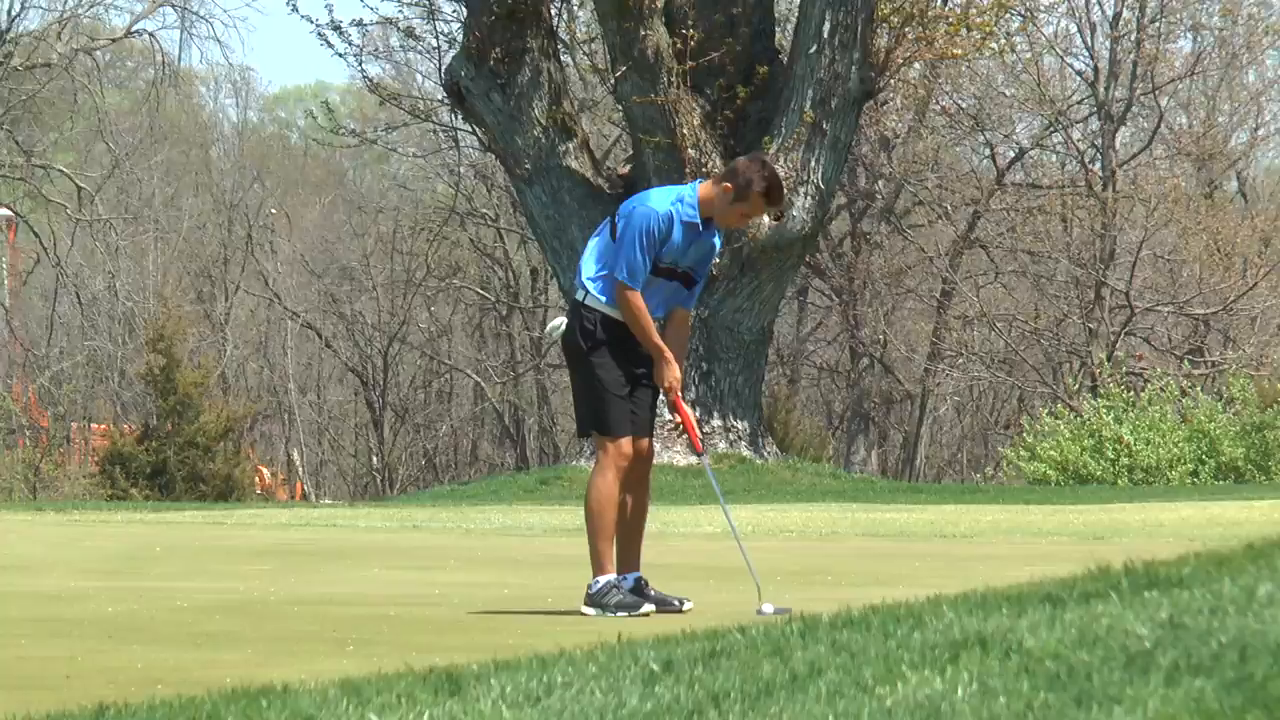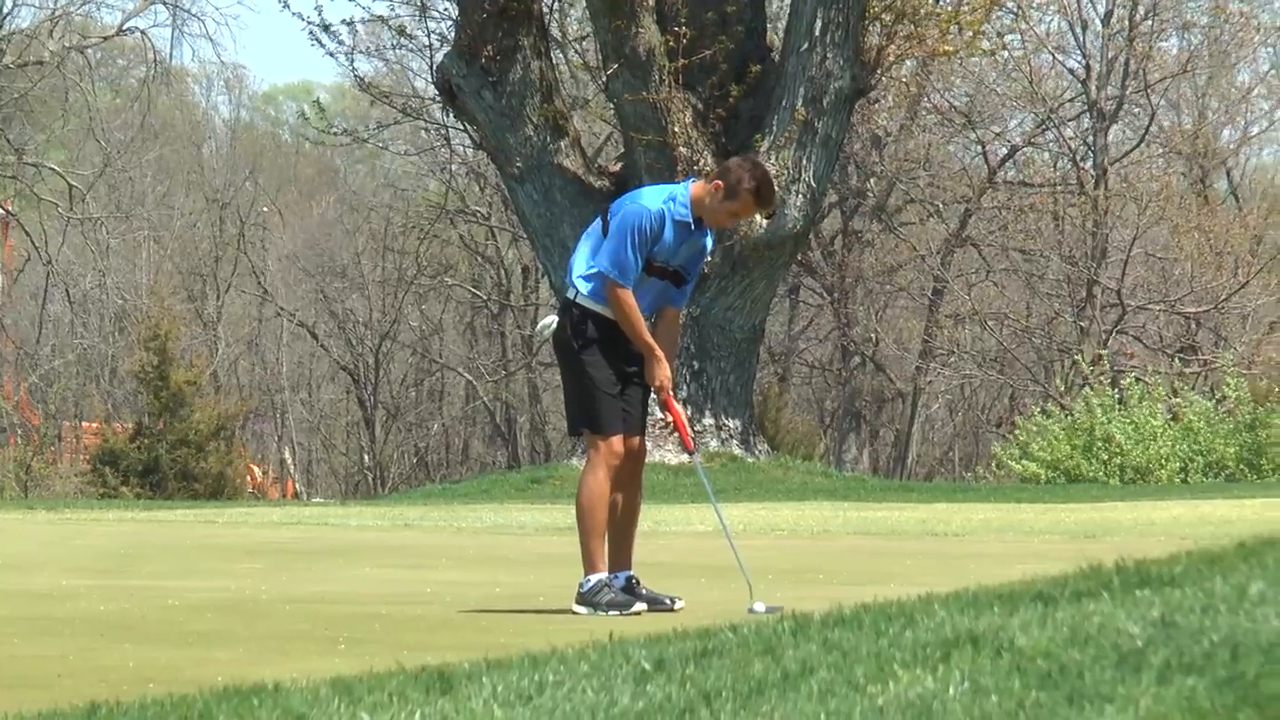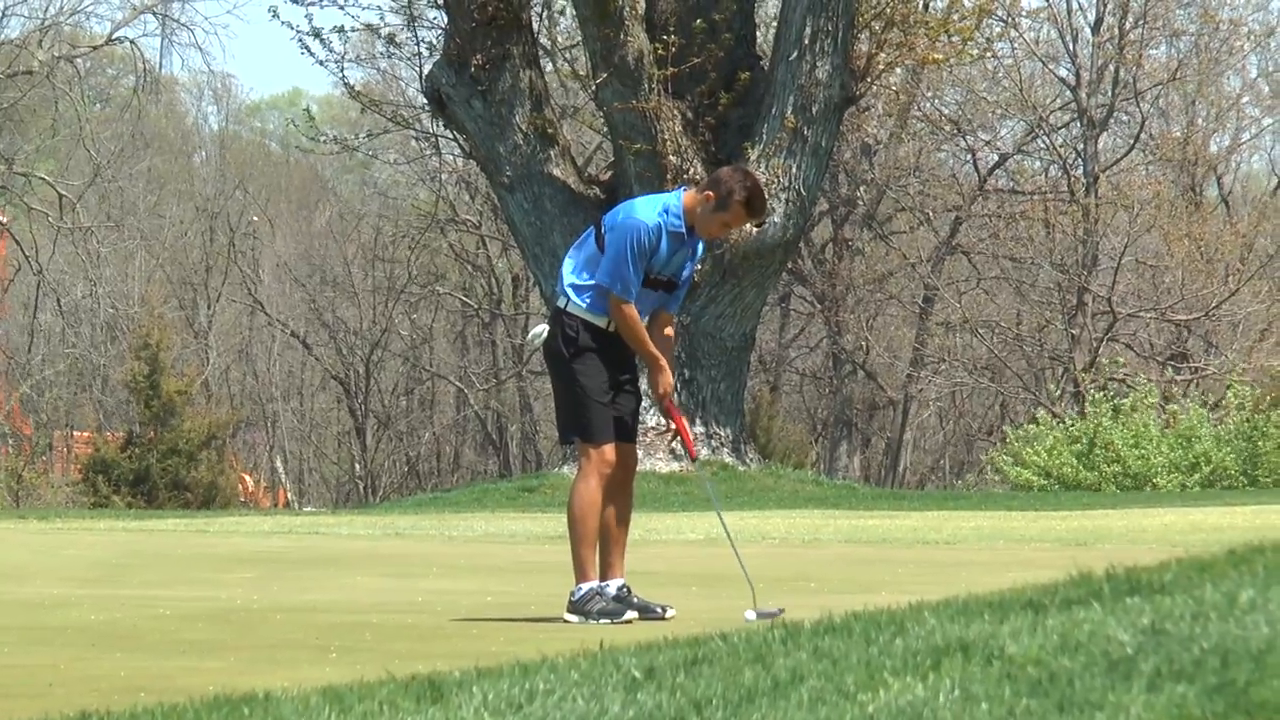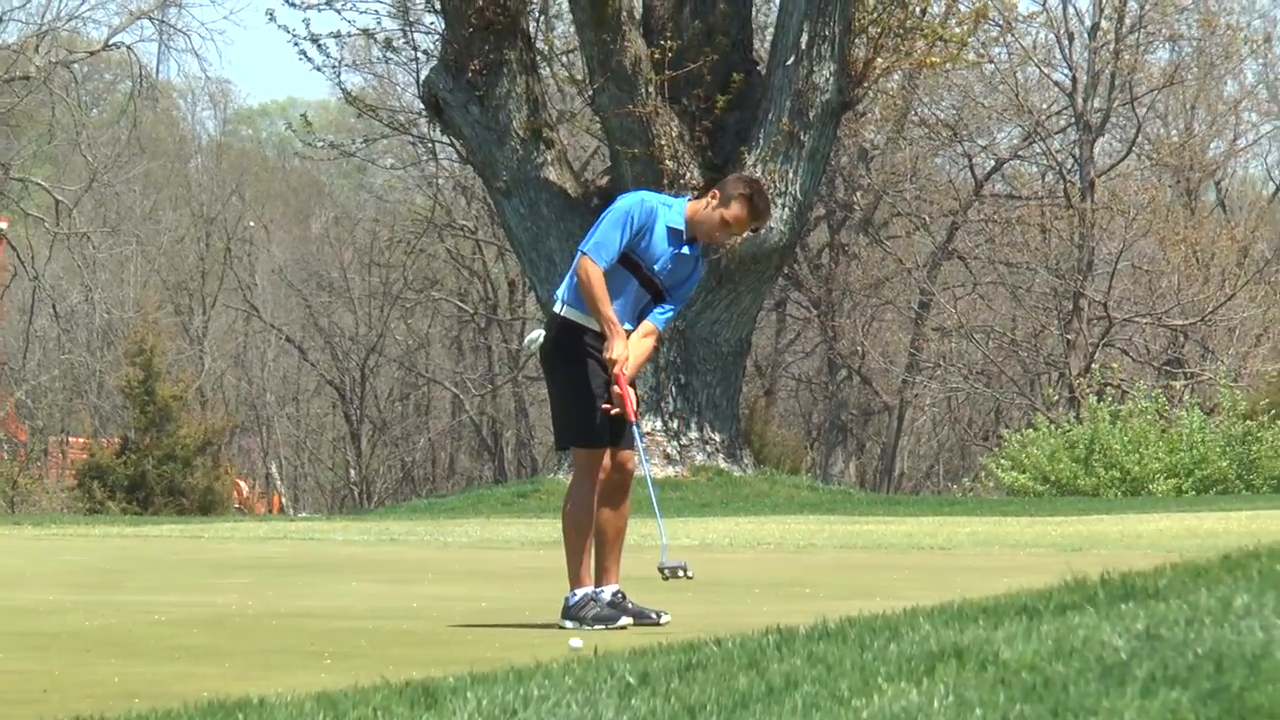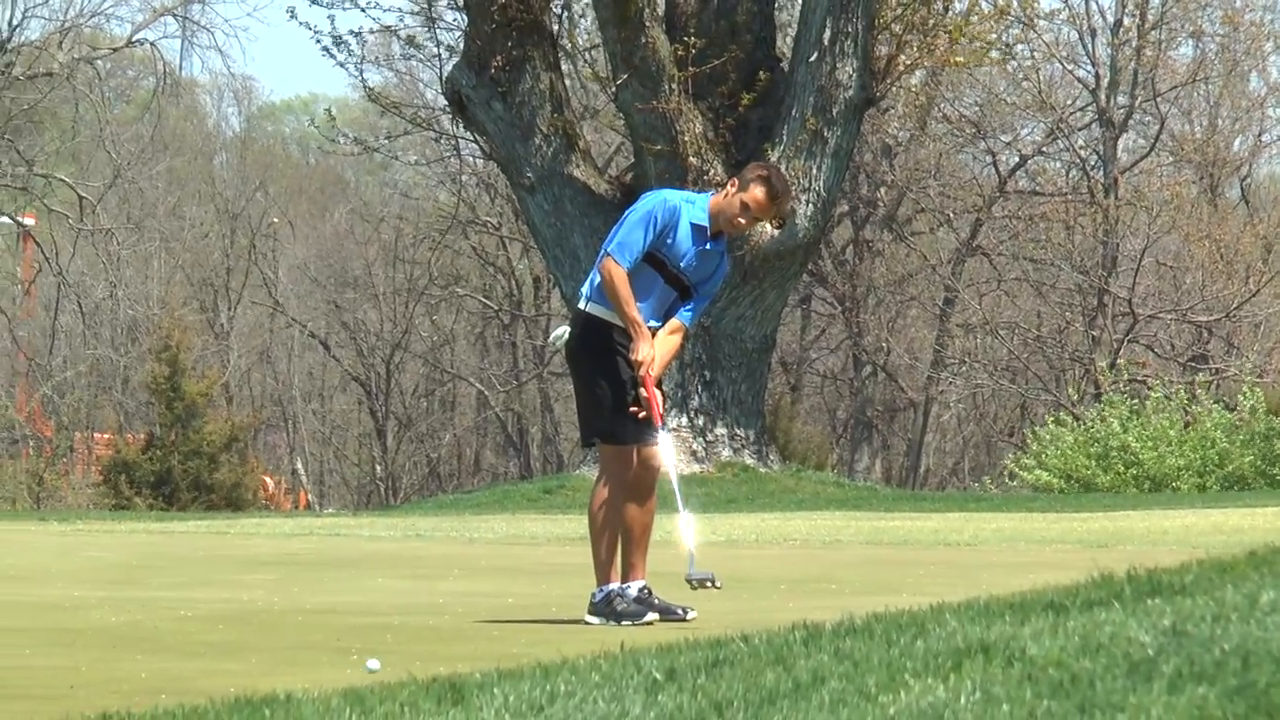
dt=0.7s
person 1, frame 1
left shoulder: (709, 239)
right shoulder: (653, 211)
left elbow: (679, 313)
right elbow: (626, 290)
left wrist: (675, 382)
right wrist: (664, 358)
left hip: (638, 337)
right hip: (597, 328)
left knee: (641, 457)
right knee: (615, 453)
left ankle: (630, 580)
right ankle: (601, 586)
person 1, frame 2
left shoulder: (702, 239)
right shoulder: (645, 208)
left elbow: (670, 311)
right elbow: (616, 288)
left wrist: (665, 381)
right wrist: (654, 356)
left hip: (630, 334)
right hip: (589, 325)
left knee: (633, 455)
right knee: (607, 451)
left ankle: (622, 579)
right ankle: (593, 584)
person 1, frame 3
left shoulder: (693, 246)
right shoulder: (641, 220)
left elbow: (663, 318)
right elbow: (619, 302)
left wrist: (665, 389)
right wrist: (657, 366)
left hip: (620, 342)
right hip: (579, 333)
left knee: (624, 464)
right knee: (599, 459)
left ankle: (613, 586)
right ankle: (584, 592)
person 1, frame 4
left shoulder: (692, 266)
right shoulder: (642, 207)
left elbow: (649, 330)
right elbow: (587, 265)
left wrist: (625, 378)
right wrist: (613, 334)
left hip: (616, 348)
right hip: (575, 335)
left knee: (621, 467)
right knee: (592, 467)
left ankle: (607, 591)
right ankle: (579, 597)
person 1, frame 5
left shoulder: (718, 262)
right shoulder: (664, 206)
left elbow: (676, 326)
right elbow: (611, 265)
left wrist: (652, 376)
right wrist: (640, 336)
left hip: (643, 344)
right hip: (600, 331)
left knee: (648, 464)
right knee: (618, 460)
left ankle: (634, 587)
right ankle: (605, 594)
